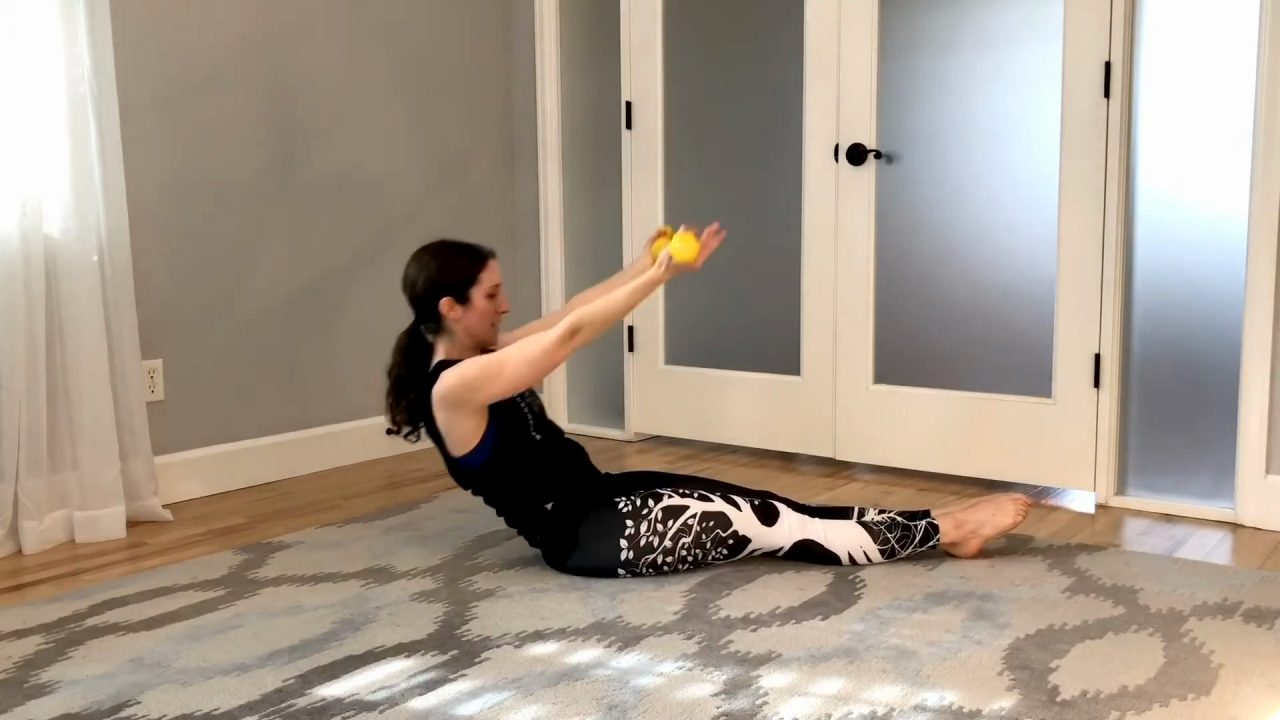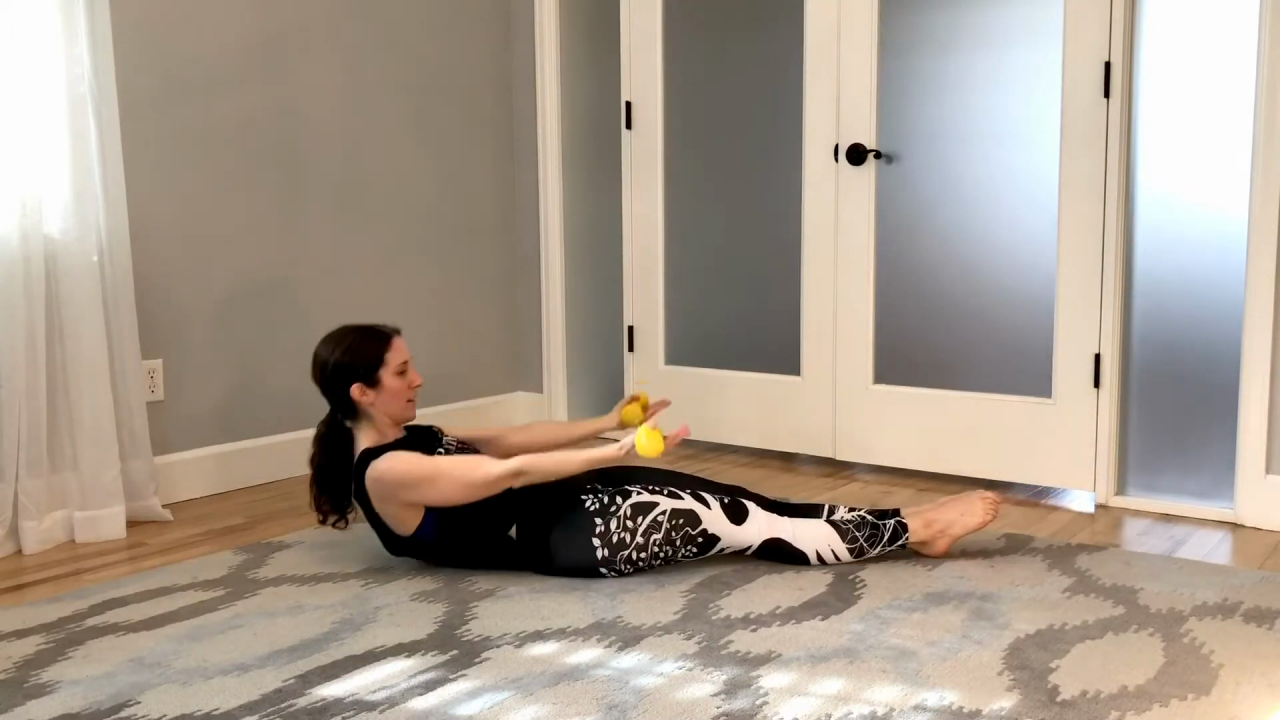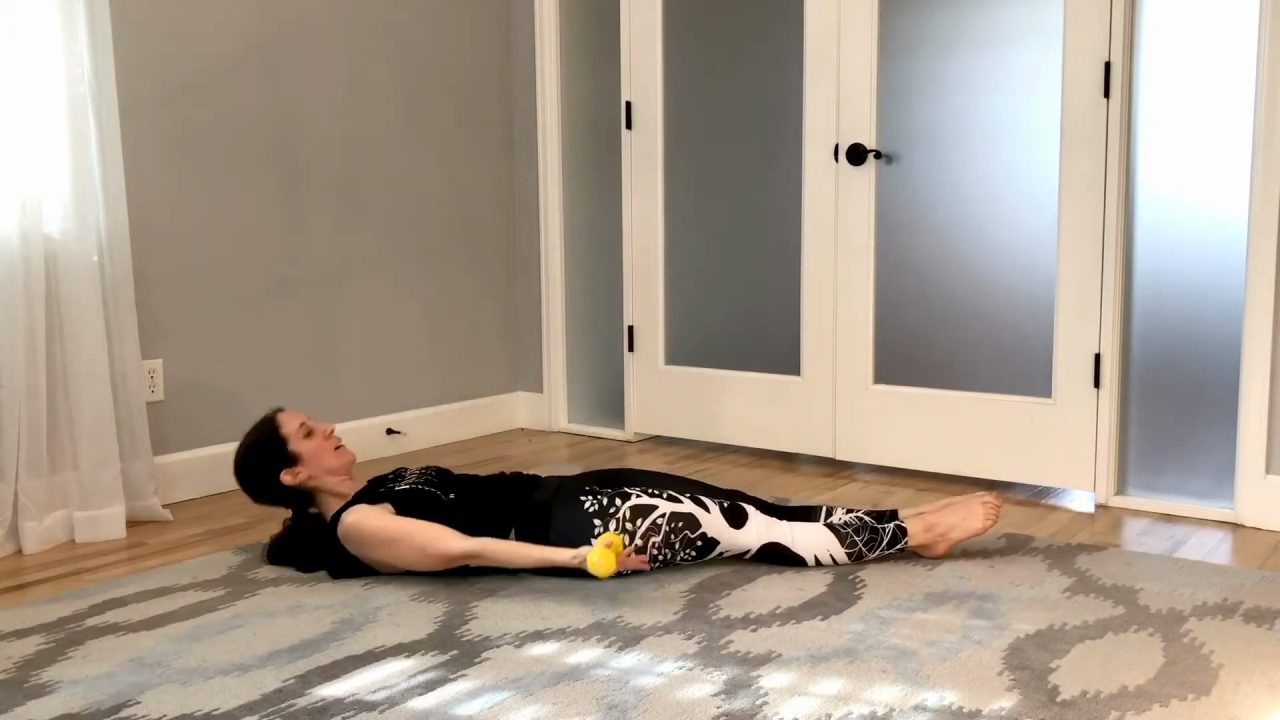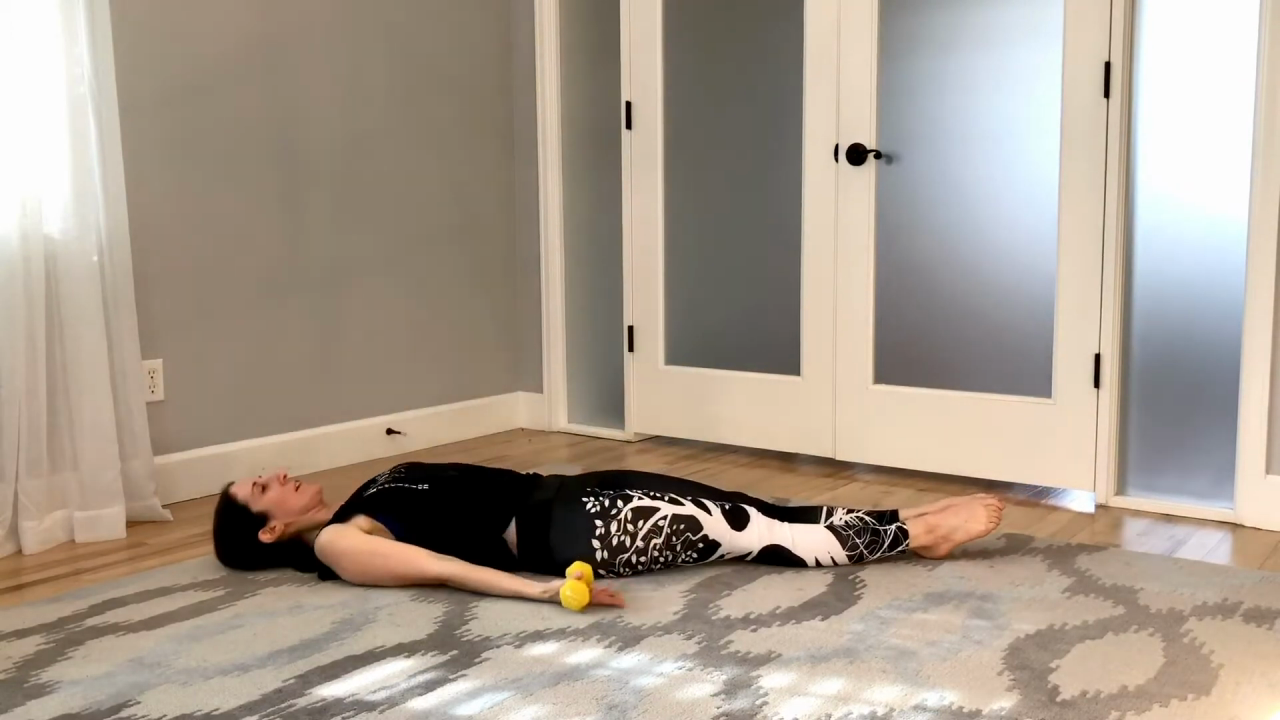
dt=0.4s
person 1, frame 1
left shoulder: (472, 360)
right shoulder: (455, 386)
left elbow: (560, 322)
right elbow: (569, 333)
left wrist: (644, 267)
right wrist: (661, 275)
left hip: (598, 501)
right hip: (582, 535)
left knee: (766, 509)
right knee: (766, 526)
left ankle: (934, 524)
right ankle: (940, 533)
person 1, frame 2
left shoulder: (406, 438)
right shoulder: (385, 472)
left elbow: (511, 438)
right elbow: (509, 472)
left wrist: (608, 424)
right wrist: (618, 449)
left hip: (569, 505)
right hip: (563, 537)
left knee: (739, 504)
right knee: (735, 523)
left ankle: (900, 524)
right ankle: (908, 530)
person 1, frame 3
left shoulder: (378, 492)
right shoulder: (354, 527)
right elbow: (465, 548)
left wrist: (575, 530)
right wrist: (577, 554)
left hip: (556, 498)
right hip: (556, 528)
left knee: (731, 507)
right knee: (734, 528)
left ankle: (898, 522)
right ankle: (907, 534)
person 1, frame 4
left shoulder: (365, 504)
right shoulder: (337, 542)
left elbow: (456, 494)
right elbow: (438, 565)
right wrist: (541, 588)
left hip: (548, 495)
right hip: (553, 531)
left knee: (733, 508)
right knee: (726, 528)
left ankle: (898, 522)
right ankle: (906, 534)
